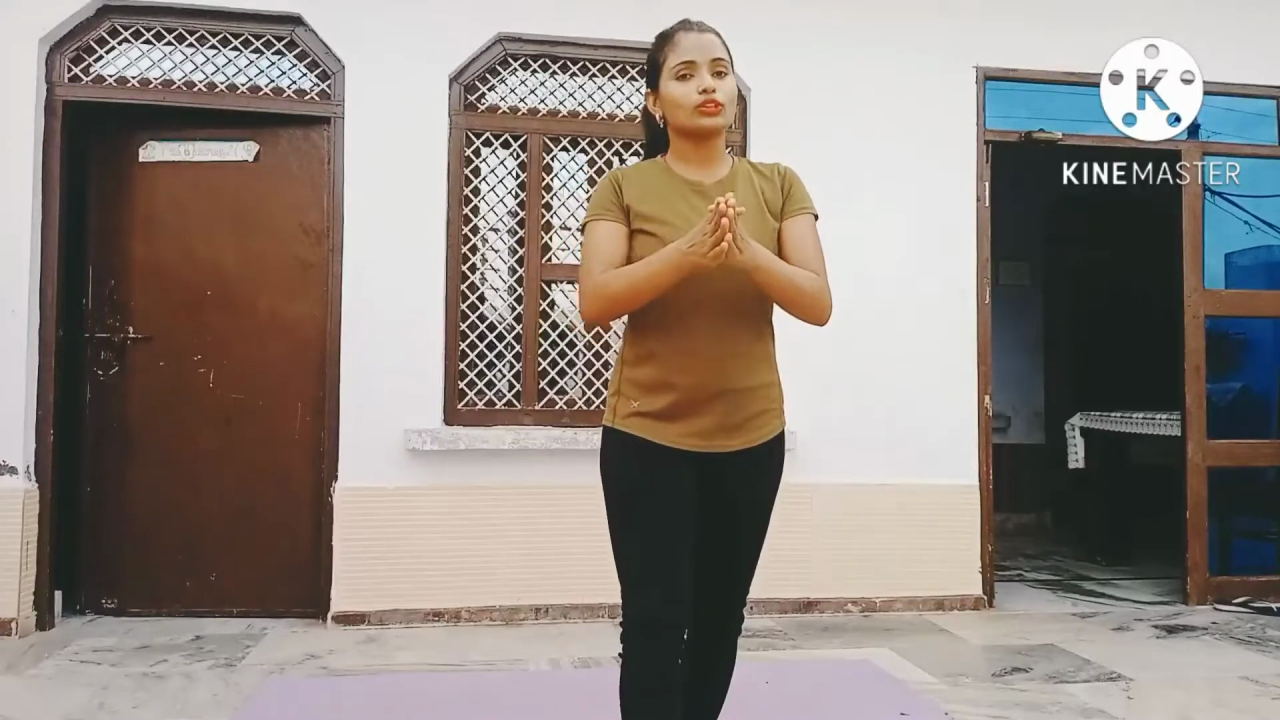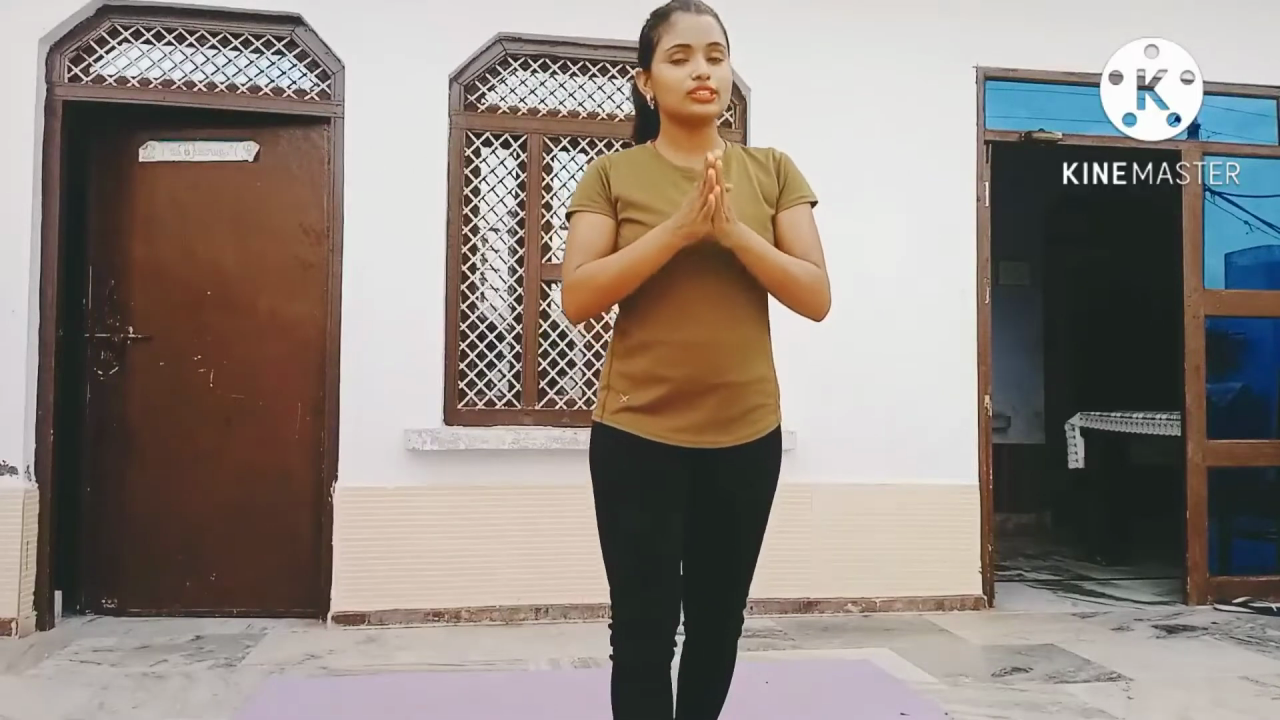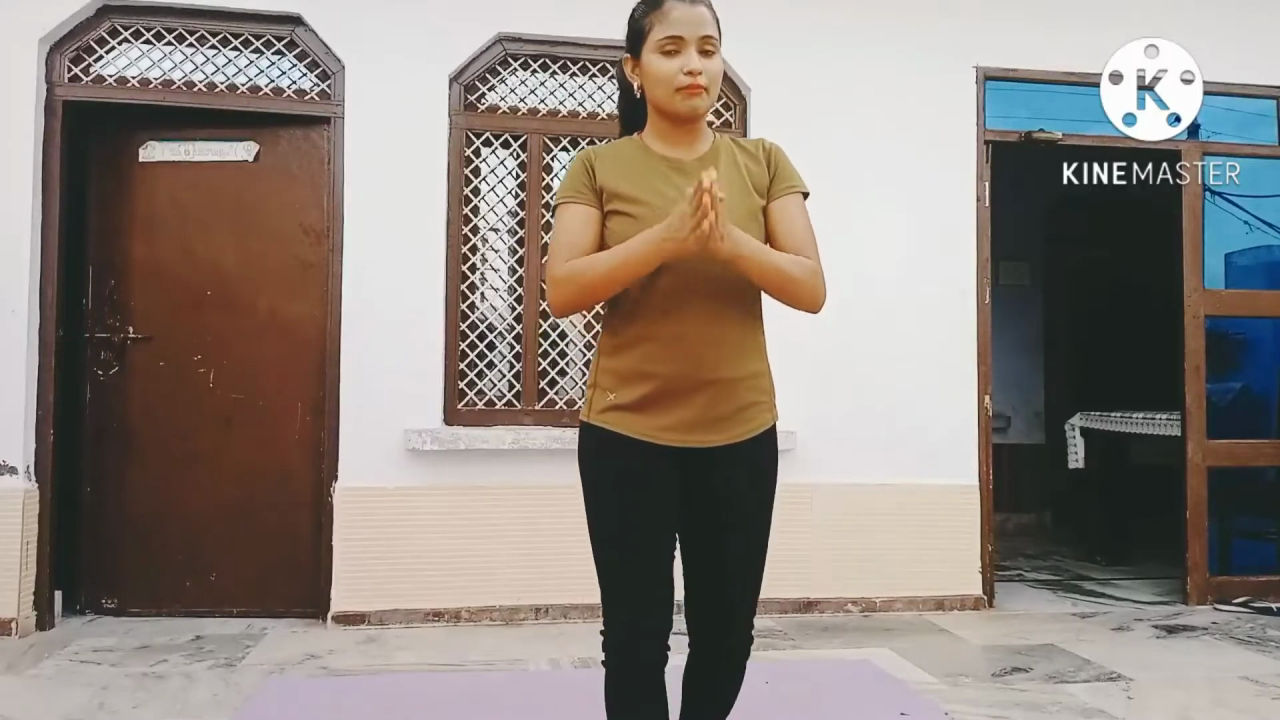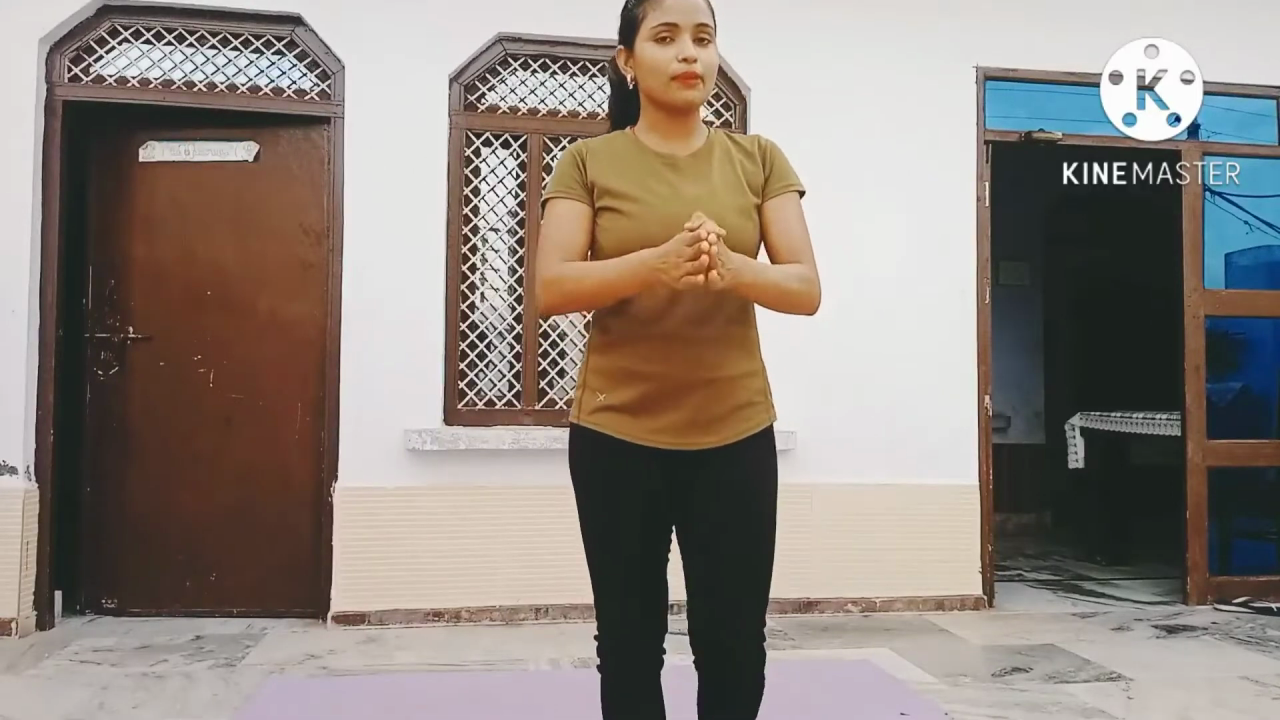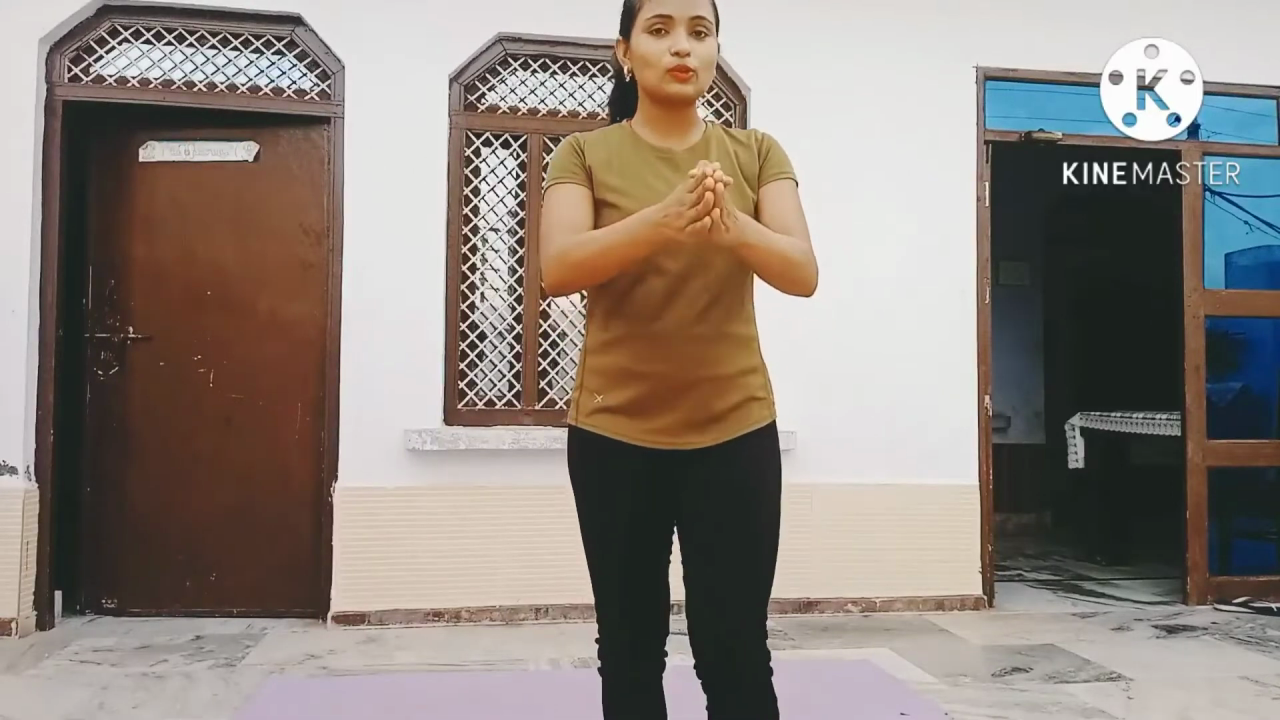
dt=0.2s
person 1, frame 1
left shoulder: (778, 185)
right shoulder: (622, 188)
left elbow: (818, 305)
right elbow: (594, 304)
left wrist: (747, 251)
right wrist: (688, 250)
left hip: (752, 439)
right hip: (646, 438)
left knee: (719, 621)
right knee: (653, 627)
person 1, frame 2
left shoulder: (772, 172)
right shoulder: (611, 175)
left elbow: (817, 297)
right elbow: (576, 298)
left wrist: (735, 230)
right wrist: (676, 229)
left hip: (746, 436)
right hip: (636, 435)
left knee: (717, 623)
right knee: (643, 632)
person 1, frame 3
left shoulder: (764, 162)
right shoulder: (597, 167)
left elbow: (812, 291)
right elbow: (560, 292)
left wrist: (730, 236)
right wrist: (666, 236)
left hip: (740, 434)
right hip: (626, 434)
left knee: (726, 633)
right knee: (635, 638)
person 1, frame 4
left shoulder: (759, 159)
right shoulder: (588, 162)
left elbow: (807, 289)
right elbow: (549, 289)
left wrist: (729, 267)
right wrist: (658, 262)
left hip: (736, 436)
right hip: (617, 436)
left knee: (733, 648)
right knee: (630, 645)
person 1, frame 5
left shoulder: (756, 152)
right shoulder: (584, 154)
left elbow: (803, 273)
right elbow: (556, 269)
left wrist: (727, 219)
right wrist: (668, 216)
left hip: (735, 432)
right hip: (614, 436)
left knee: (735, 654)
right knee: (630, 648)
